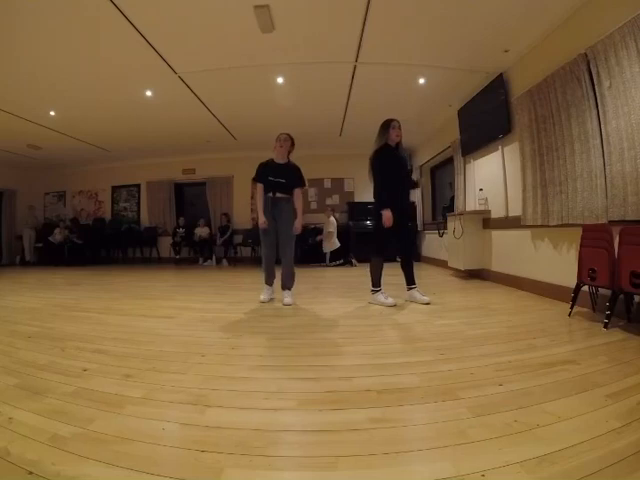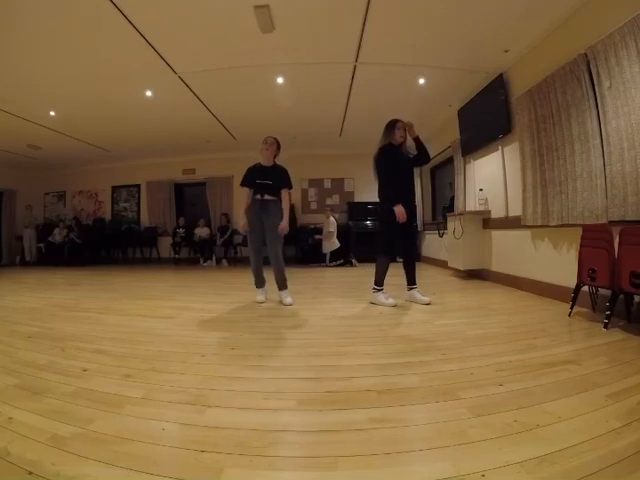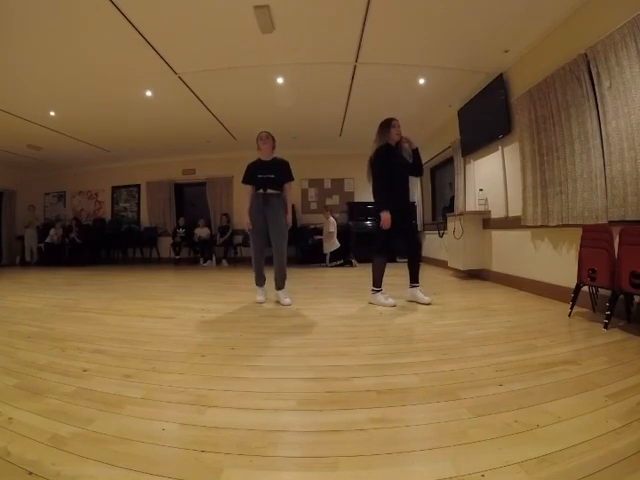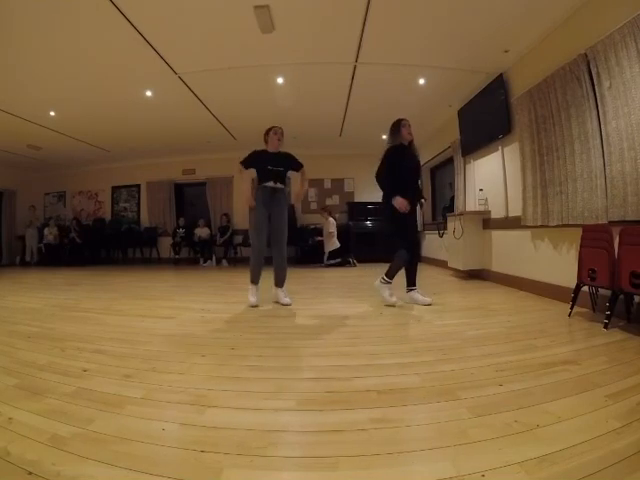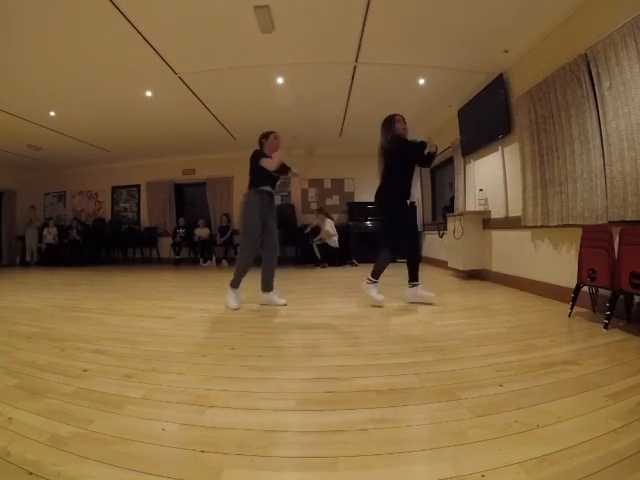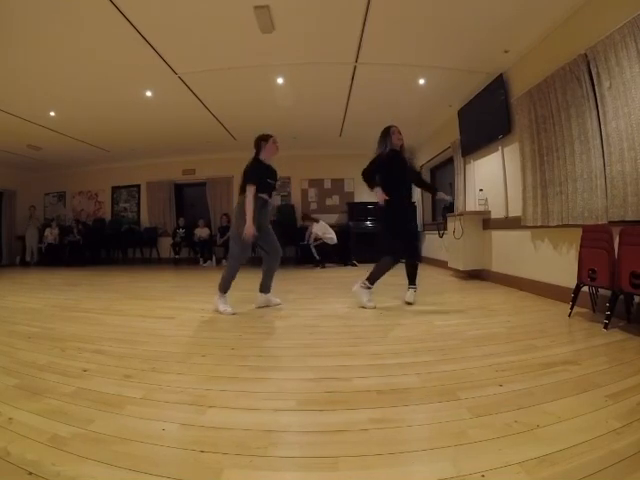
dt=0.5s
person 1, frame 1
left shoulder: (400, 155)
right shoulder: (380, 154)
left elbow: (405, 182)
right elbow: (379, 185)
left wrist: (416, 183)
right wrist: (384, 208)
left hip: (402, 209)
right hip: (386, 208)
left knee: (408, 247)
right knee: (380, 248)
left ankle: (411, 289)
right ankle: (375, 292)
person 1, frame 2
left shoulder: (404, 155)
right shoulder: (385, 152)
left elbow: (425, 158)
right elbow: (385, 181)
left wrist: (415, 136)
right wrist: (395, 204)
left hip: (408, 206)
right hip: (391, 207)
left knee: (410, 248)
right knee: (387, 247)
left ankle: (412, 289)
right ankle: (377, 291)
person 1, frame 3
left shoulder: (400, 155)
right shoulder: (381, 154)
left elbow: (418, 172)
right elbow: (378, 185)
left wrist: (413, 148)
right wrist: (383, 210)
left hip: (404, 208)
right hip: (388, 209)
left knee: (414, 245)
right knee: (383, 248)
left ankle: (414, 288)
right ankle: (376, 292)
person 1, frame 4
left shoulder: (411, 154)
right shoulder: (394, 151)
right elbow: (381, 176)
left wrist: (419, 197)
right wrist: (393, 197)
left hip: (409, 207)
right hip: (396, 207)
left knee: (413, 247)
right knee: (407, 245)
left ankle: (411, 290)
right ankle: (385, 281)
person 1, frame 5
left shoulder: (403, 147)
right shoulder: (395, 144)
left elbow: (423, 161)
right elbow: (415, 150)
left wrist: (431, 151)
right wrist: (427, 147)
left hip: (399, 201)
right hip: (389, 200)
left knee: (412, 242)
right knee: (395, 242)
left ankle: (413, 288)
right ankle: (371, 283)
person 1, frame 6
left shoulder: (403, 160)
right shoulder: (387, 157)
left elbow: (417, 179)
right elbow: (366, 173)
left wrist: (436, 192)
right wrist: (376, 187)
left hip: (404, 211)
right hip: (394, 211)
left knee: (411, 250)
right knee: (395, 252)
left ankle: (411, 289)
right ankle: (364, 287)
person 2, frame 1
left shoulder: (294, 169)
right shoulder: (264, 166)
left elbow: (297, 195)
right elbow: (259, 192)
left wrist: (299, 218)
right wrist: (260, 214)
left hip: (286, 208)
right hip: (268, 207)
left knee: (287, 250)
right knee: (268, 249)
left ankle: (287, 290)
right ankle: (268, 287)
person 2, frame 2
left shoulder: (281, 171)
right shoulder: (252, 170)
left elbow: (285, 197)
right elbow: (246, 195)
left wrist: (285, 219)
right wrist: (243, 217)
left hip: (273, 210)
right hip: (255, 210)
left knee: (275, 251)
right knee: (255, 251)
left ankle: (283, 290)
right ankle: (260, 288)
person 2, frame 3
left shoulder: (282, 164)
right shoulder: (252, 167)
left elbow: (287, 190)
right elbow: (249, 192)
left wrist: (289, 212)
right wrist: (247, 214)
left hip: (277, 204)
right hip: (258, 205)
left knee: (280, 248)
right knee: (257, 249)
left ankle: (280, 289)
right ankle: (260, 288)
person 2, frame 4
left shoulder: (287, 157)
right shoulder: (258, 155)
left elbow: (302, 171)
right elbow: (241, 170)
left wrist: (302, 189)
right wrist: (247, 189)
left hip: (280, 200)
right hip: (261, 199)
left knee: (280, 247)
right knee: (258, 244)
left ankle: (279, 289)
right ankle: (254, 287)
person 2, frame 5
left shoulder: (278, 163)
right shoulder: (257, 155)
left elbow: (295, 173)
right elbow: (270, 166)
right wrist: (281, 153)
left hip: (269, 204)
right hip: (254, 203)
left knee: (272, 250)
right knee: (249, 248)
left ankle: (268, 292)
right ankle: (233, 290)
person 2, frame 6
left shoulder: (272, 170)
right shoulder: (255, 165)
right elbow: (249, 194)
right wrist: (249, 222)
left hip: (261, 214)
right hip: (249, 213)
left knee: (275, 253)
right knee: (239, 255)
left ankle: (264, 295)
right ankle: (221, 297)
